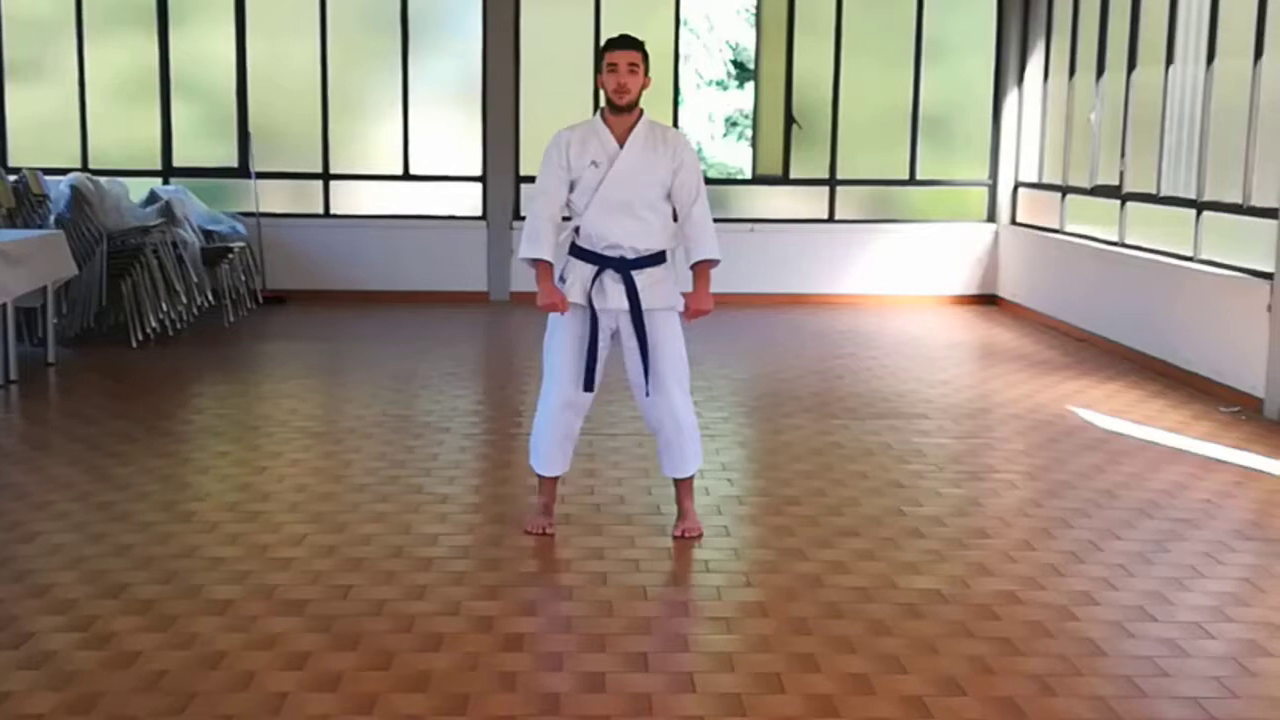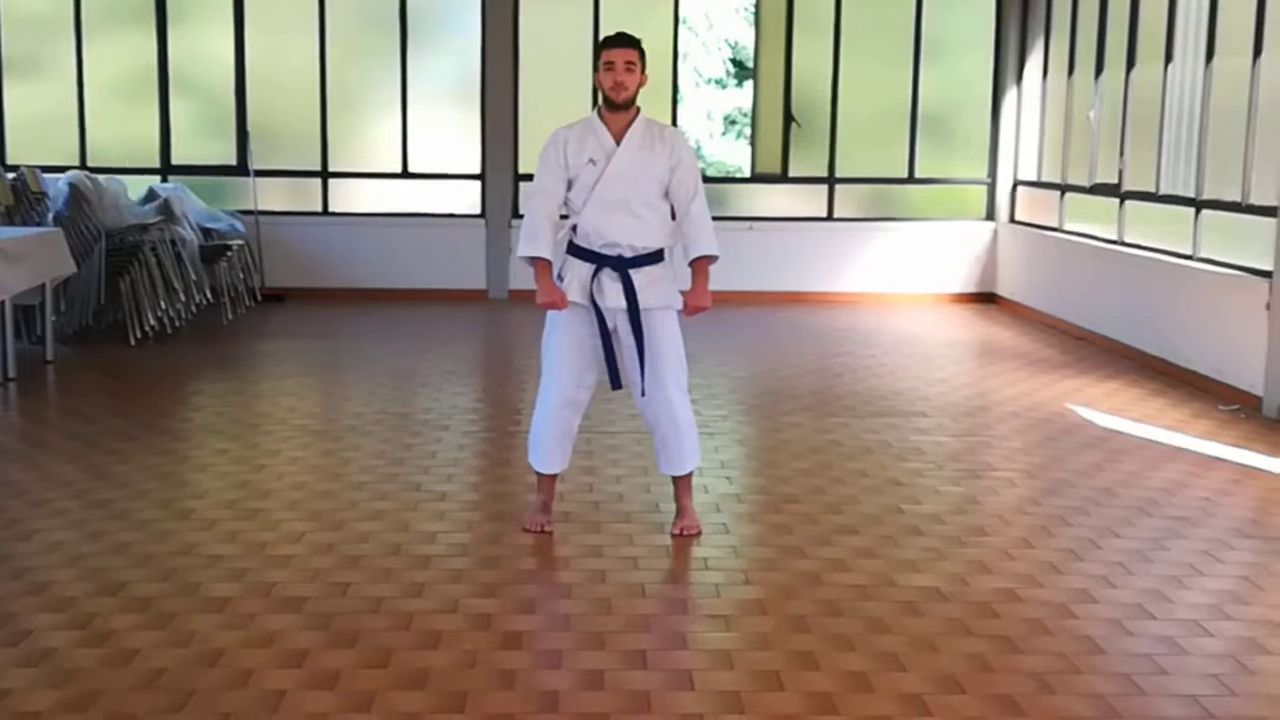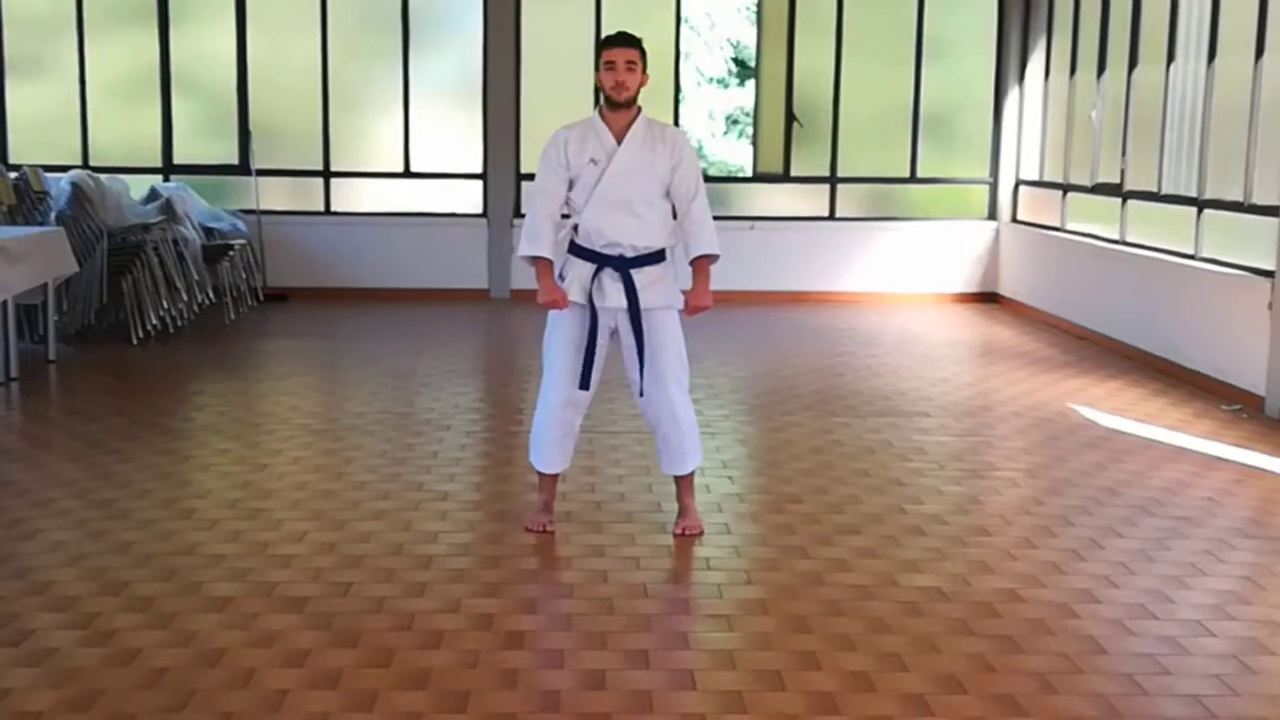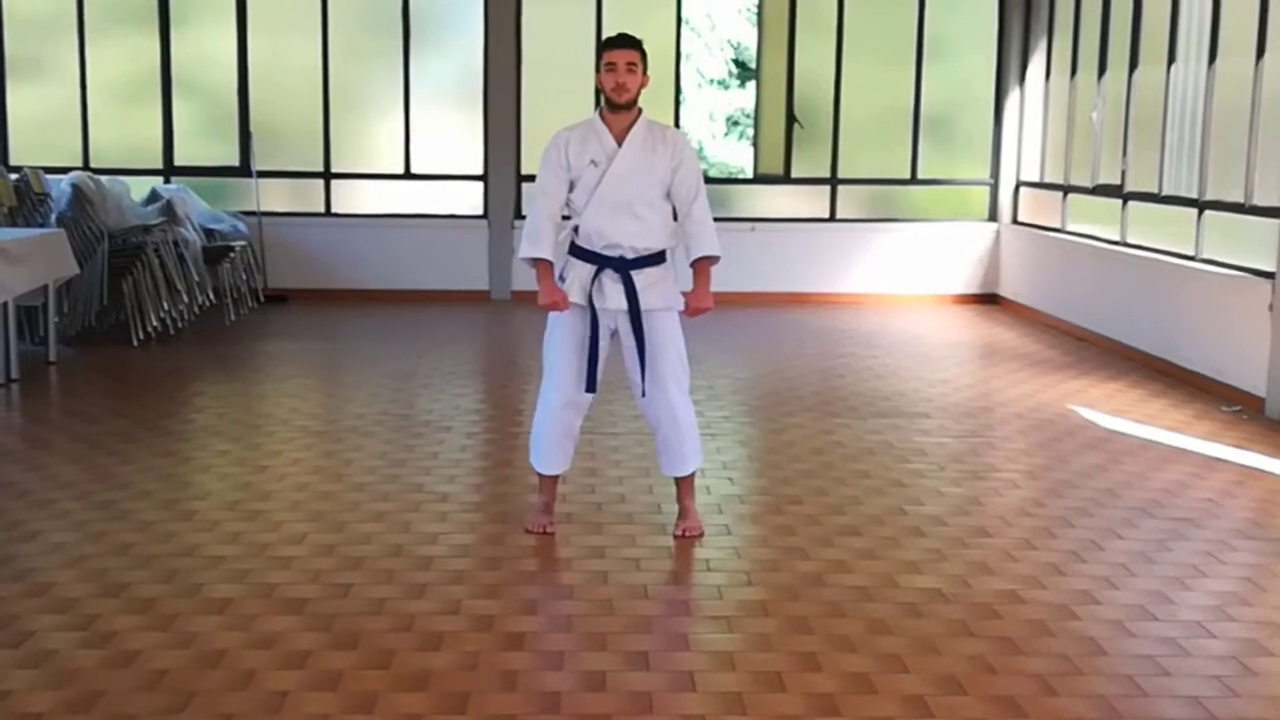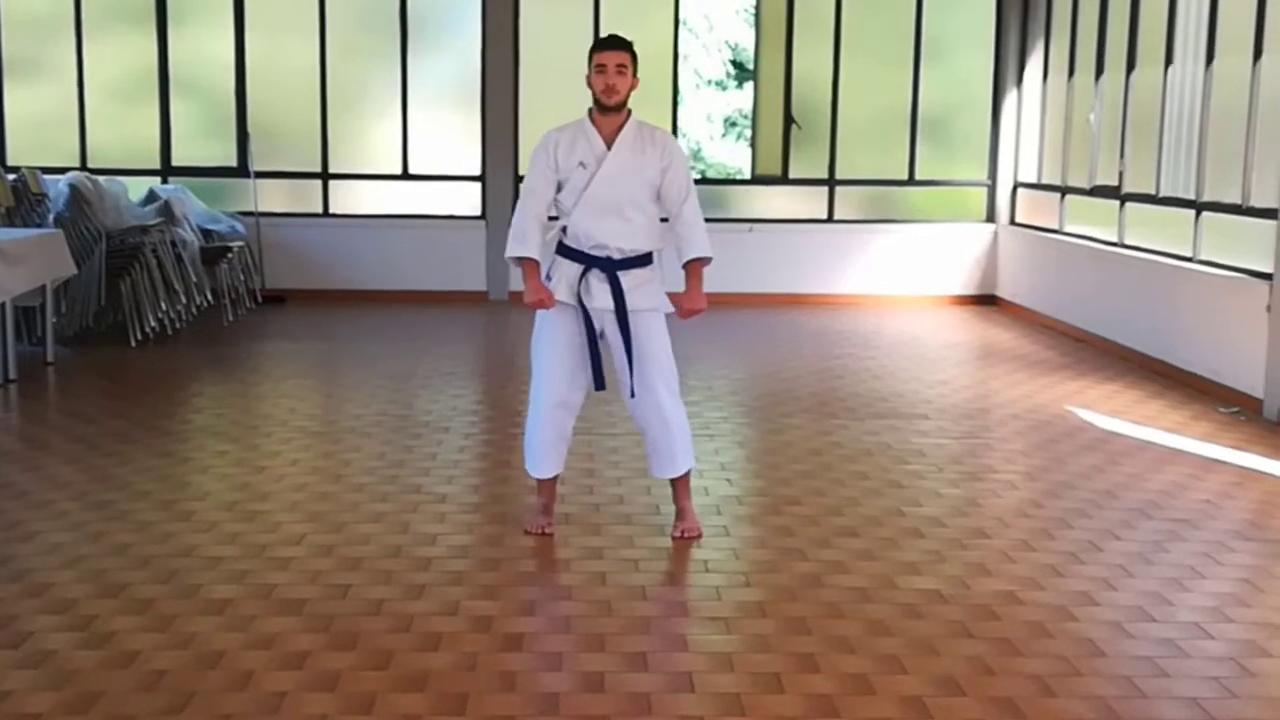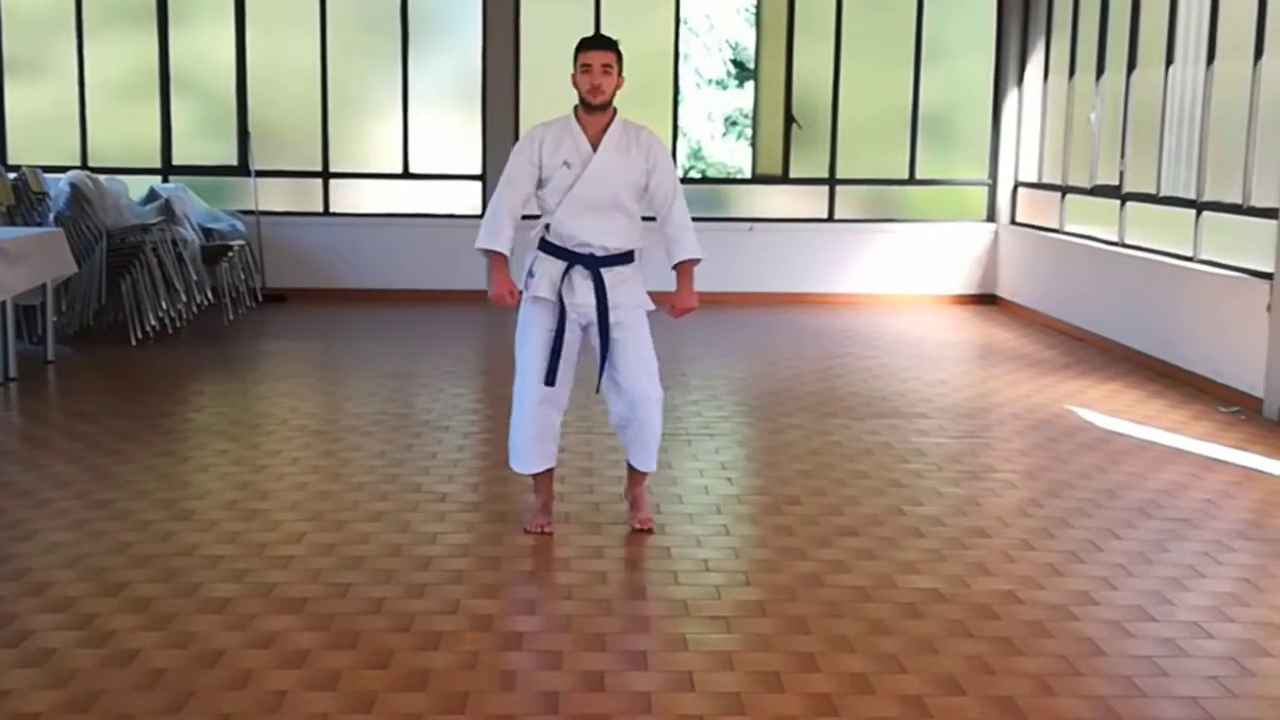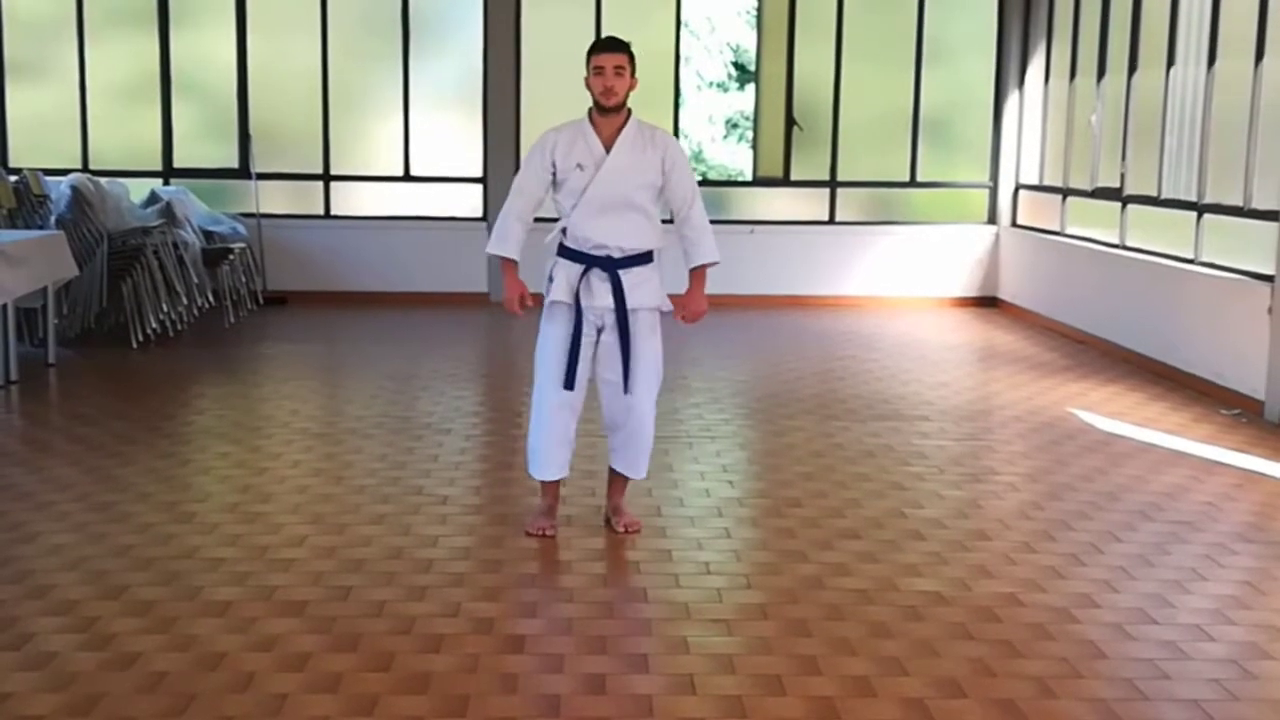
dt=0.3s
person 1, frame 1
left shoulder: (673, 145)
right shoulder: (569, 143)
left elbow: (694, 215)
right elbow: (544, 213)
left wrist: (701, 285)
right wrist: (545, 281)
left hip: (650, 283)
right hip: (583, 280)
left knee: (668, 395)
right knee: (562, 392)
left ankle: (685, 504)
right ankle: (546, 500)
person 1, frame 2
left shoulder: (670, 144)
right shoulder: (566, 142)
left elbow: (692, 213)
right elbow: (541, 212)
left wrist: (700, 282)
right wrist: (544, 280)
left hip: (648, 281)
right hip: (581, 279)
left knee: (666, 393)
right knee: (560, 391)
left ankle: (684, 502)
right ankle: (544, 499)
person 1, frame 3
left shoulder: (671, 143)
right shoulder: (567, 141)
left elbow: (694, 212)
right elbow: (543, 212)
left wrist: (701, 281)
right wrist: (545, 279)
left hip: (649, 281)
right hip: (582, 278)
left knee: (668, 394)
right knee: (561, 391)
left ankle: (686, 501)
right ankle: (546, 497)
person 1, frame 4
left shoulder: (671, 145)
right shoulder: (568, 143)
left elbow: (694, 213)
right elbow: (543, 213)
left wrist: (701, 282)
right wrist: (546, 280)
left hip: (649, 282)
right hip: (583, 279)
left knee: (668, 395)
right knee: (561, 393)
left ankle: (687, 503)
right ankle: (545, 499)
person 1, frame 5
left shoulder: (660, 146)
right shoulder: (557, 143)
left elbow: (685, 214)
right elbow: (531, 212)
left wrist: (694, 284)
right wrist: (531, 278)
left hip: (635, 282)
right hip: (569, 280)
left knee: (657, 396)
right knee: (552, 395)
left ankle: (684, 504)
right ankle: (545, 500)
person 1, frame 6
left shoulder: (644, 145)
right shoulder: (541, 140)
left elbow: (672, 212)
right elbow: (506, 204)
left wrist: (685, 282)
right wrist: (499, 269)
left hip: (616, 280)
right hip: (552, 277)
left knee: (641, 394)
right knee: (538, 390)
left ankle: (636, 492)
right ankle: (543, 499)
person 1, frame 7
left shoulder: (661, 145)
right shoulder: (556, 142)
left elbow: (690, 214)
right elbow: (519, 207)
left wrist: (697, 286)
right wrist: (510, 274)
left hip: (635, 284)
right hip: (572, 281)
left knee: (634, 398)
right knee: (555, 394)
left ankle: (615, 499)
right ankle: (548, 502)
